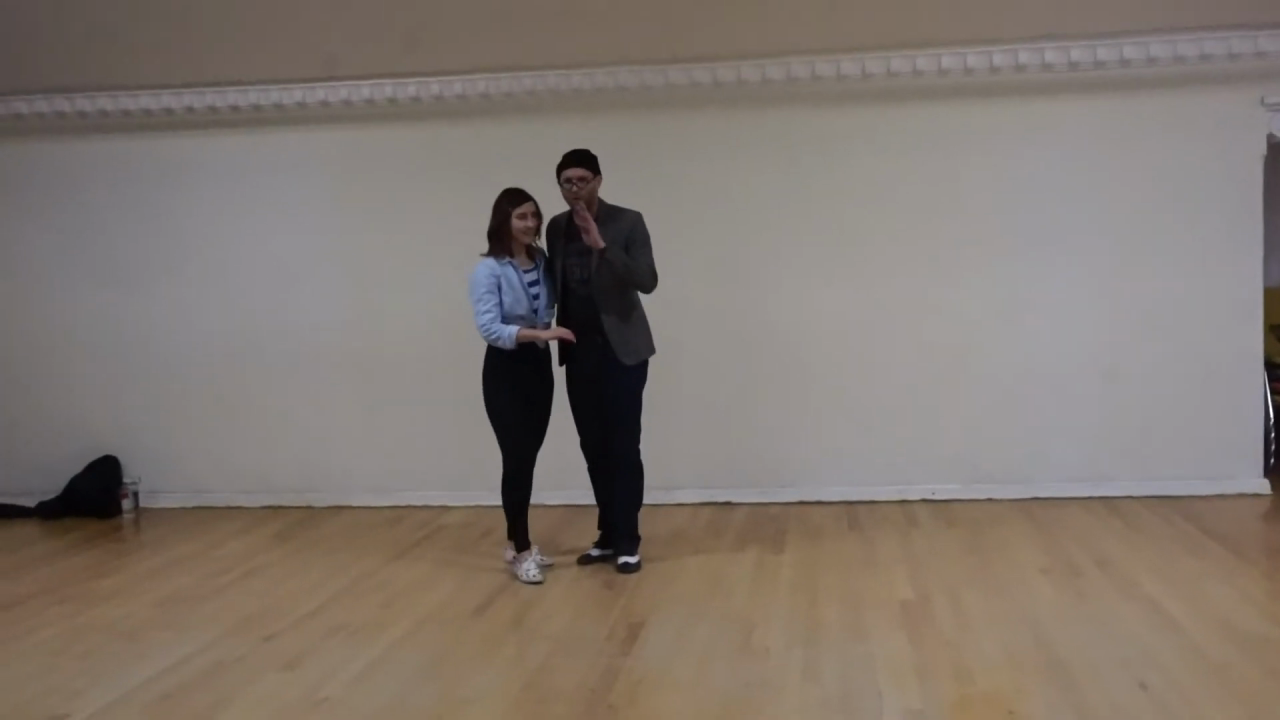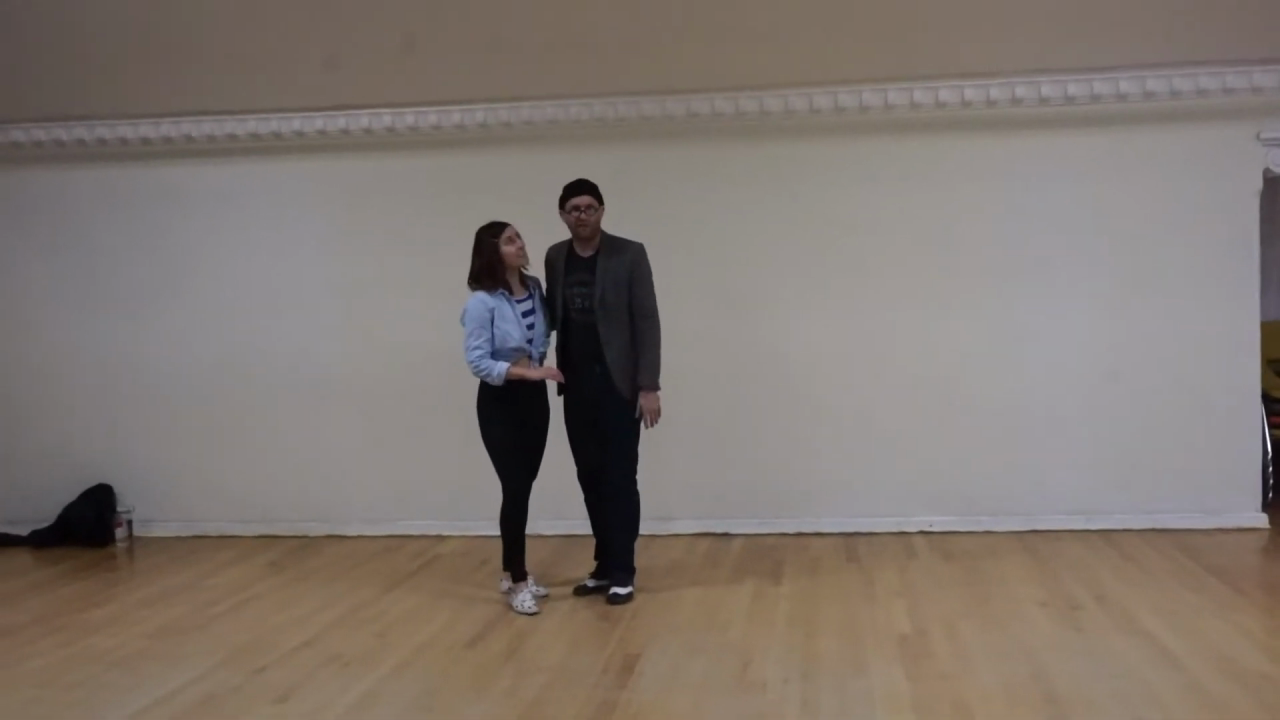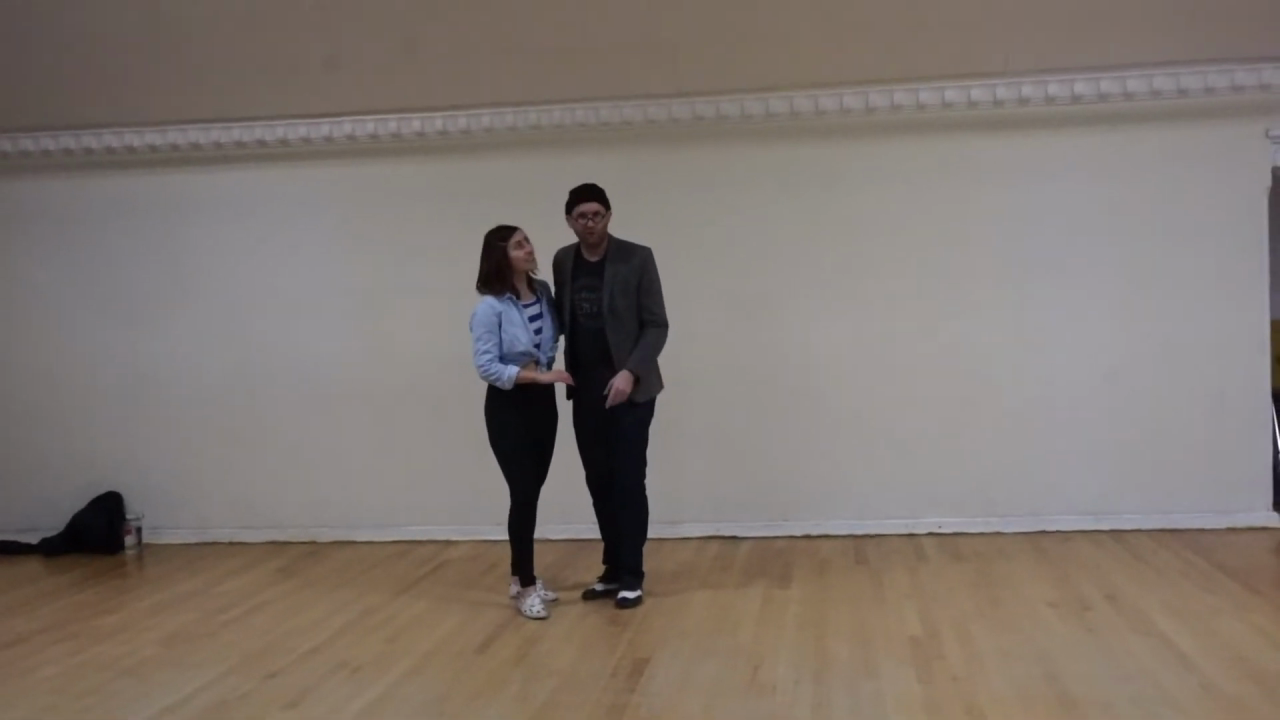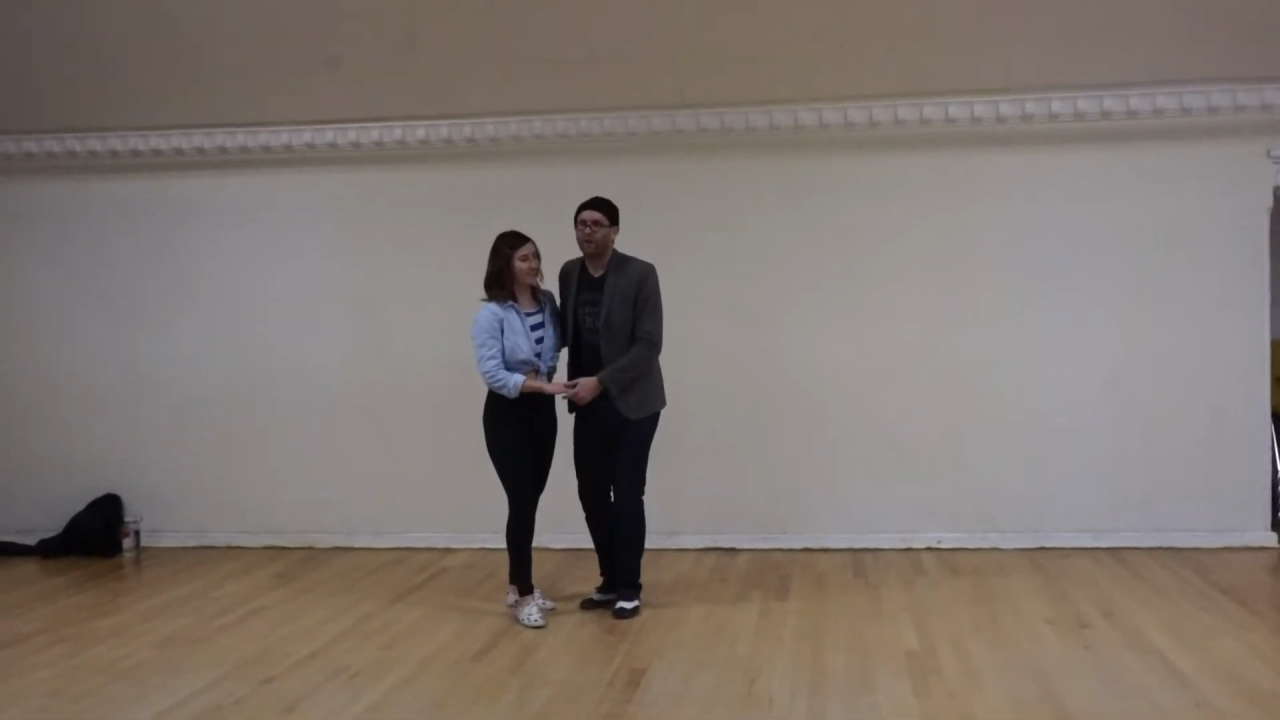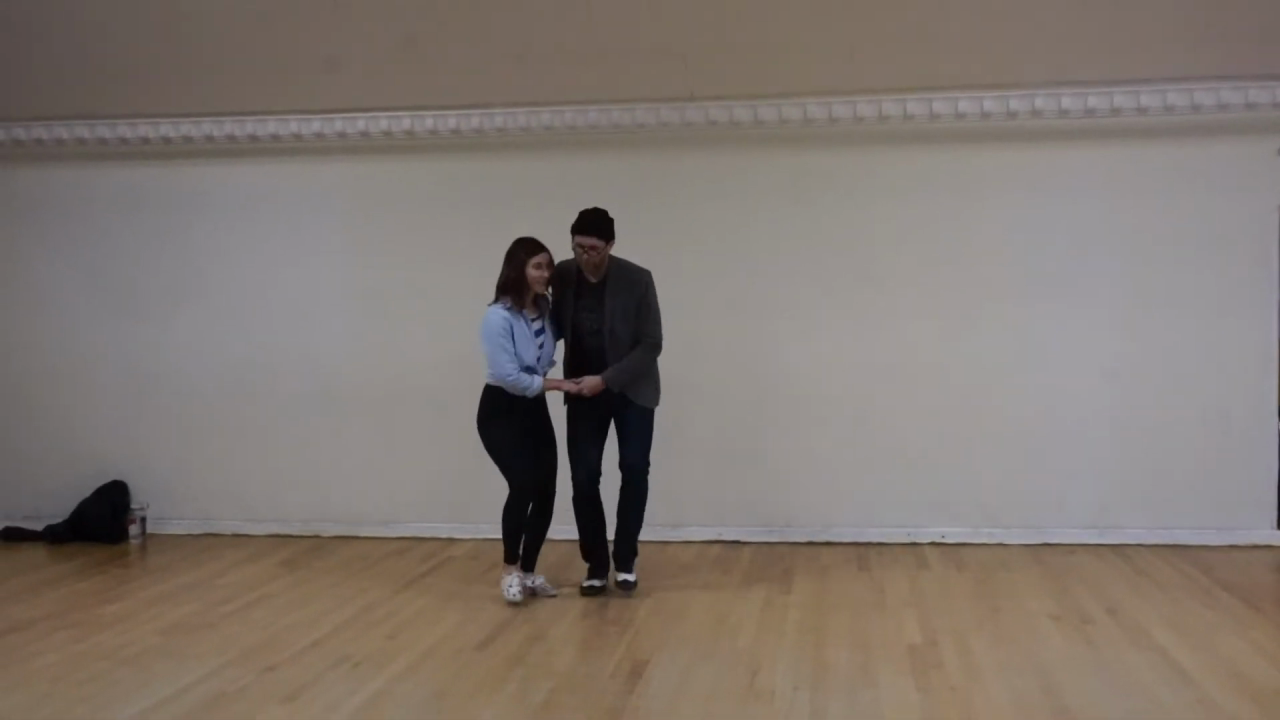
dt=1s
person 1, frame 1
left shoulder: (627, 222)
right shoulder: (556, 227)
left elbow: (647, 280)
left wrist: (602, 246)
left hip: (621, 352)
right hip: (579, 354)
left knee: (623, 447)
right knee: (594, 448)
left ankle: (627, 541)
right ankle: (608, 535)
person 1, frame 2
left shoulder: (629, 254)
right shoulder: (556, 257)
left elbow: (648, 321)
right elbow: (554, 315)
left wrist: (649, 385)
left hip: (618, 384)
right hip: (576, 385)
left knee: (620, 478)
right knee: (591, 479)
left ankle: (622, 571)
right ankle: (604, 566)
person 1, frame 3
left shoulder: (637, 258)
right shoulder: (563, 261)
left elbow: (657, 325)
right elbow: (563, 319)
left wrist: (631, 372)
left hip: (628, 391)
right hip: (585, 391)
left knee: (629, 482)
right knee: (599, 483)
left ankle: (631, 575)
right ankle: (613, 569)
person 1, frame 4
left shoulder: (640, 275)
right shoulder: (569, 273)
left elbow: (649, 344)
left wrist: (601, 381)
left hip: (633, 404)
right hip: (590, 405)
left knee: (627, 495)
right knee: (591, 495)
left ankle: (628, 587)
right ankle: (610, 580)
person 1, frame 5
left shoulder: (637, 280)
right shoulder: (563, 276)
left elbow: (651, 345)
left wrist: (606, 380)
left hip: (631, 390)
right hip: (584, 392)
left knee: (634, 467)
right knee: (584, 479)
left ankle: (624, 559)
right ankle: (596, 565)
person 2, frame 1
left shoulder: (542, 260)
right shoulder: (488, 269)
right elbow: (488, 328)
left wrist: (549, 334)
right wrist: (541, 333)
left hip: (539, 364)
right hip: (505, 369)
left knee: (528, 456)
right knee: (516, 456)
left ankle: (518, 544)
right ankle: (521, 550)
person 2, frame 2
left shoulder: (535, 288)
right shoulder: (482, 302)
right elbow: (478, 362)
left wrist: (538, 365)
right wrist: (526, 371)
left hip: (534, 397)
right hip: (500, 402)
left knee: (524, 487)
right knee: (515, 488)
left ankle: (513, 572)
right ankle: (517, 581)
person 2, frame 3
left shoulder: (544, 292)
right shoulder: (490, 307)
right elbow: (486, 367)
left wrist: (546, 368)
right wrist: (537, 375)
left hip: (542, 402)
right hip: (508, 407)
left knee: (532, 491)
right knee: (523, 493)
left ankle: (521, 576)
right ankle: (525, 586)
person 2, frame 4
left shoulder: (547, 302)
right shoulder: (491, 315)
right elbow: (492, 374)
right wrist: (543, 385)
left hip: (542, 412)
right hip: (507, 415)
left knee: (531, 501)
right knee: (522, 502)
left ankle: (519, 586)
right ankle: (523, 595)
person 2, frame 5
left shoulder: (545, 308)
right shoulder: (498, 317)
right elbow: (509, 376)
right wrist: (556, 384)
left hip: (534, 409)
right hip: (500, 412)
left knee: (546, 490)
right knee: (522, 484)
left ankle: (529, 570)
right ankle: (511, 570)
